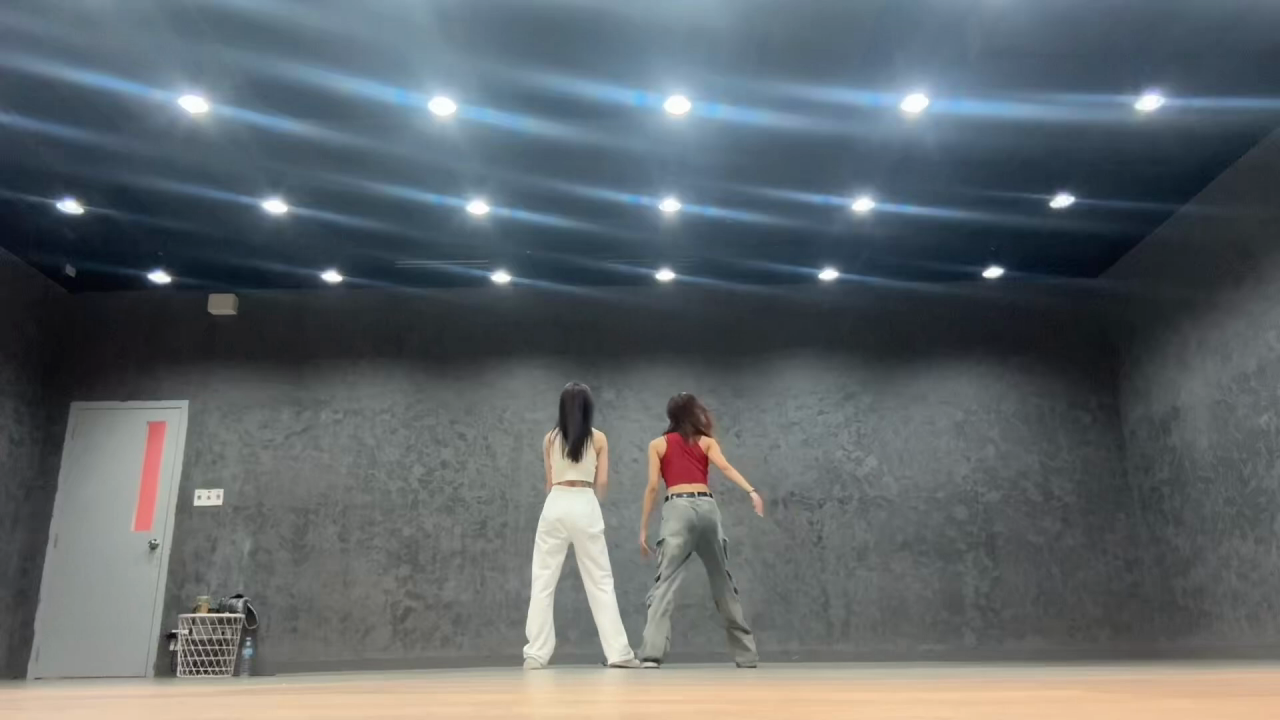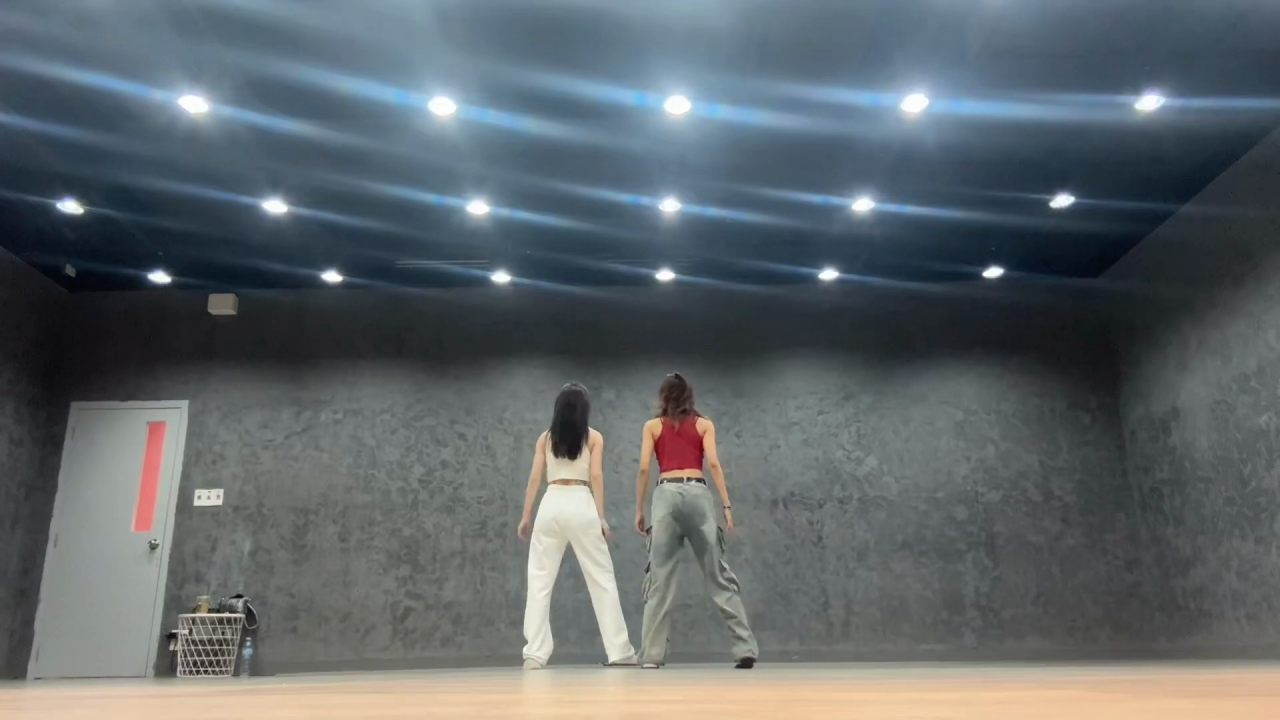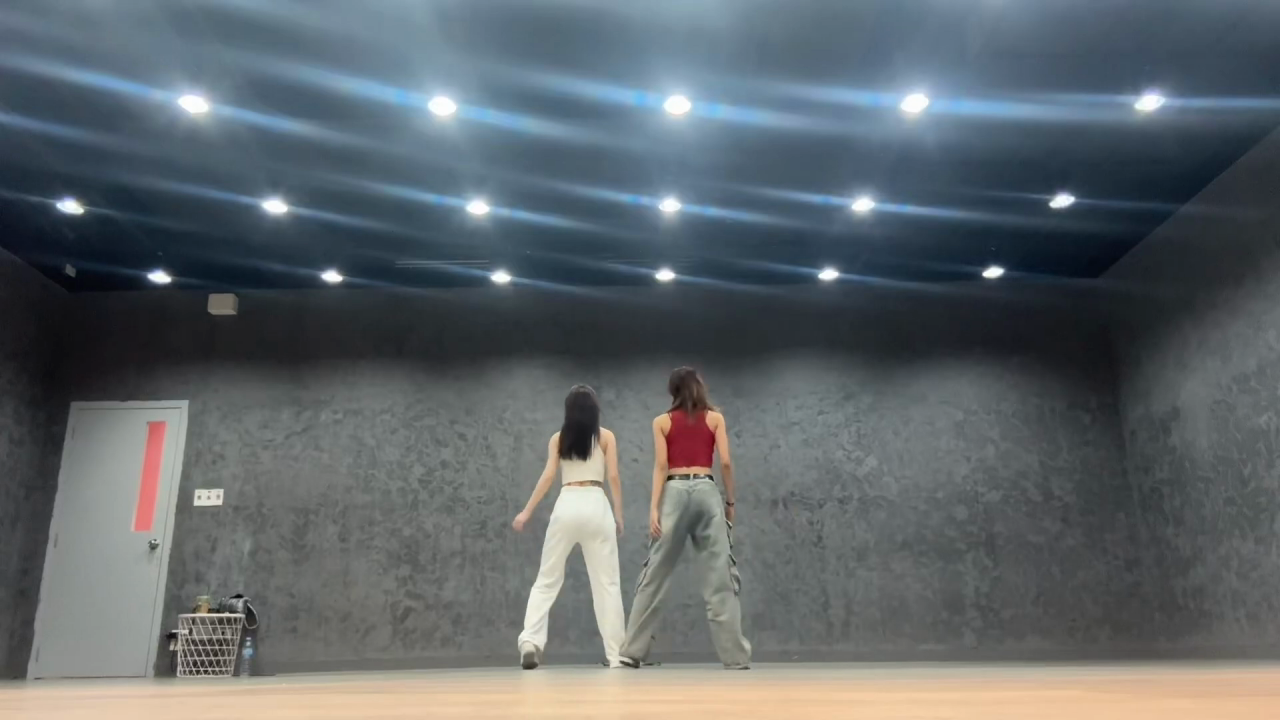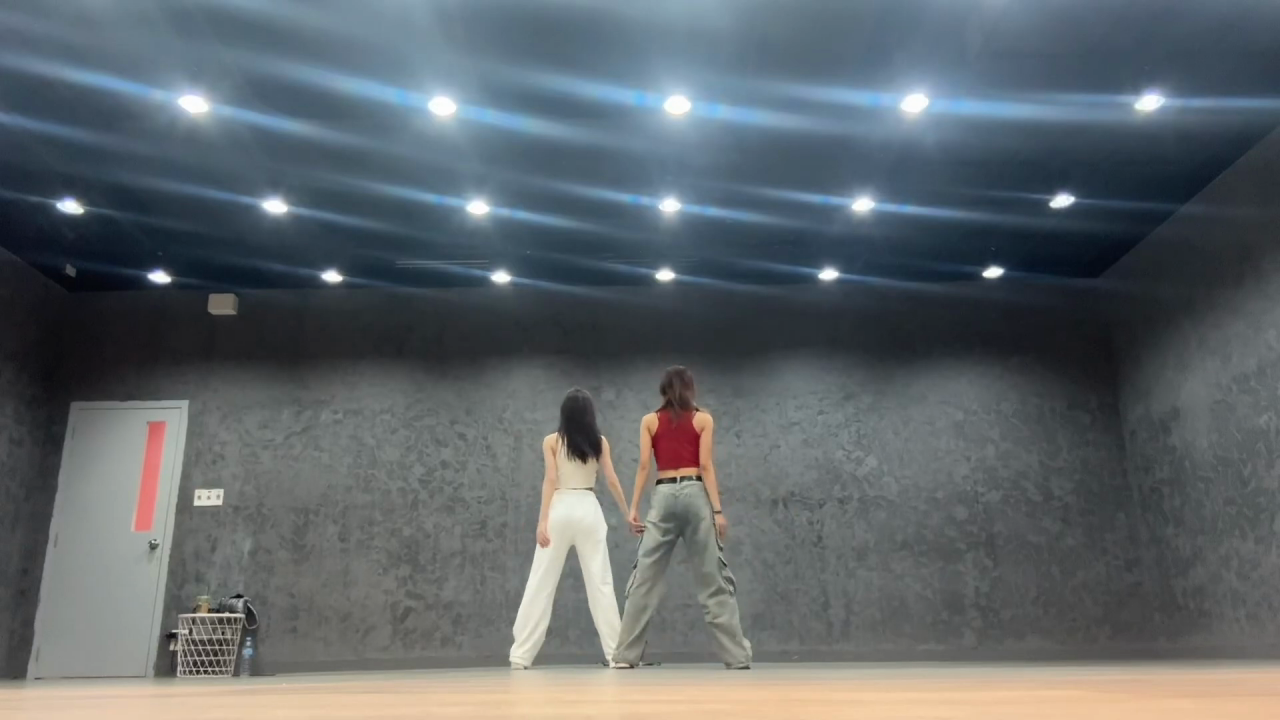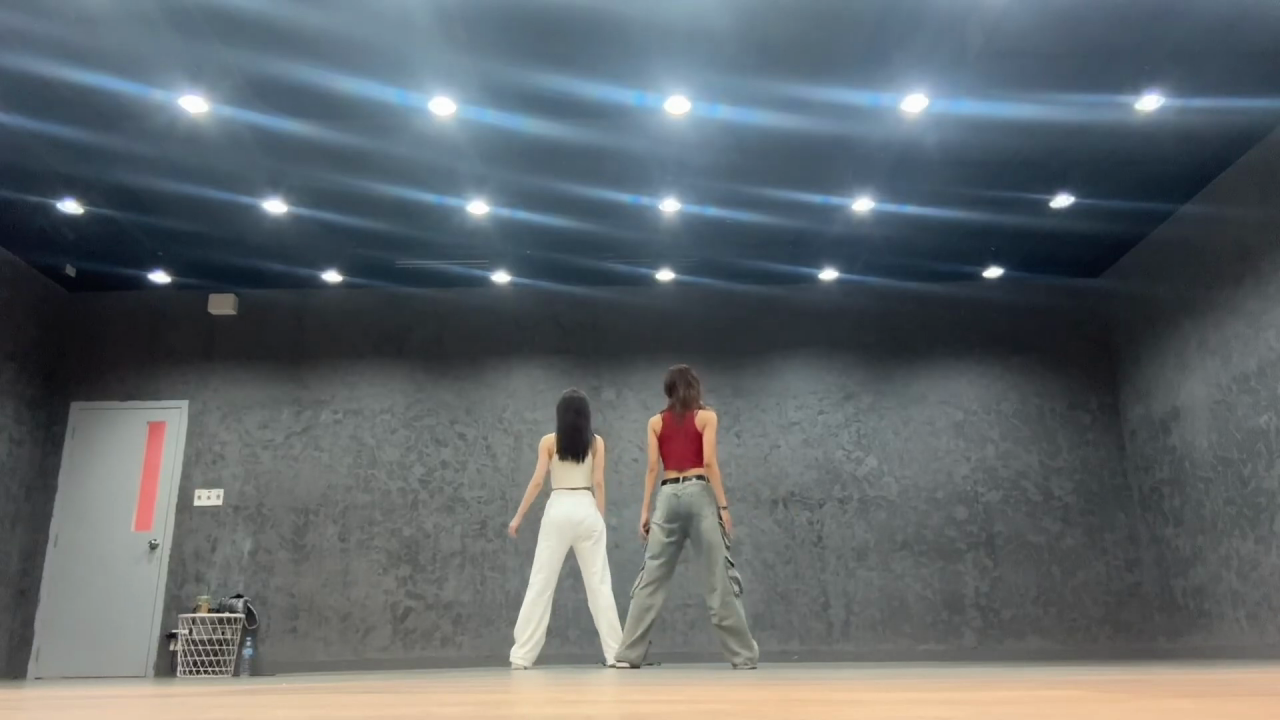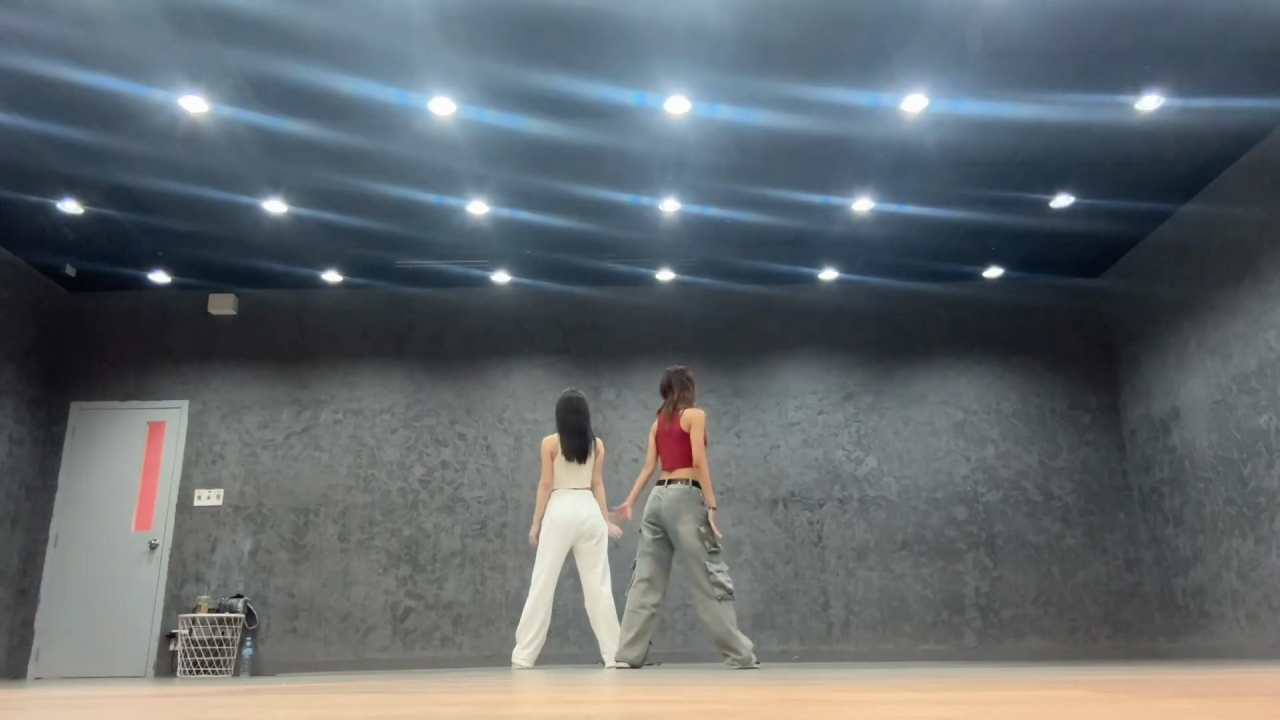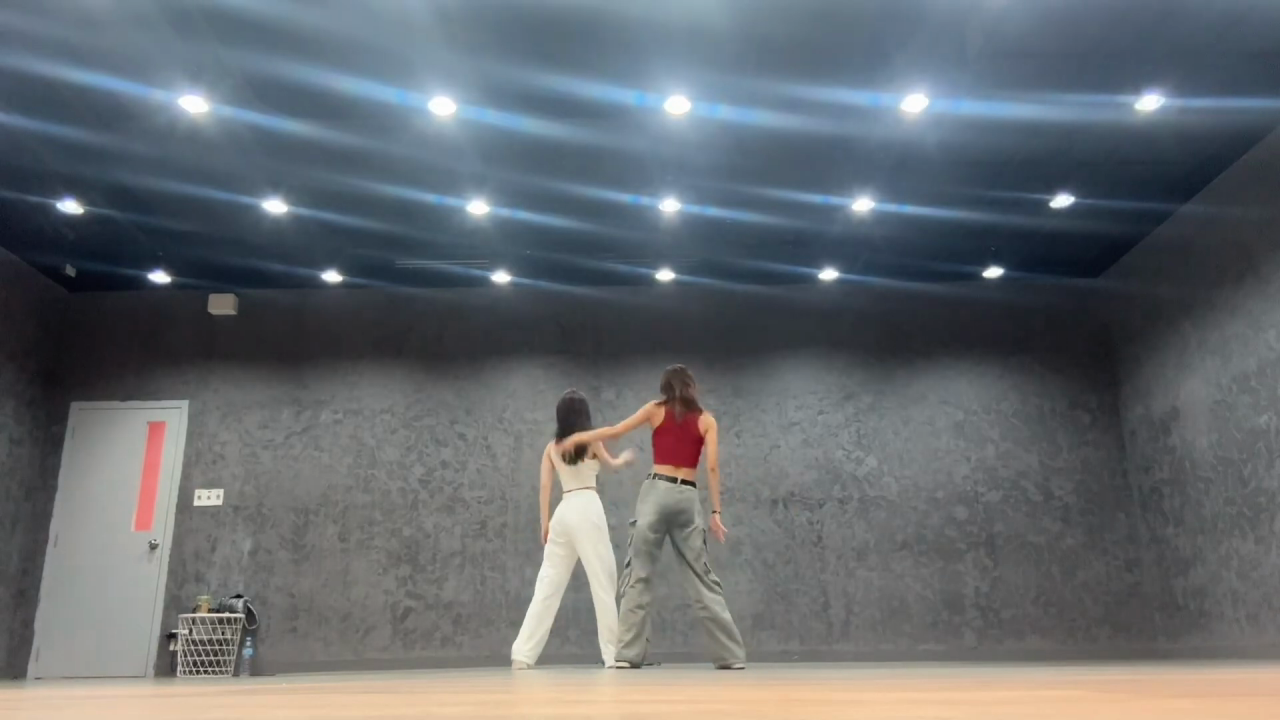
dt=0.3s
person 1, frame 1
left shoulder: (657, 444)
right shoulder: (706, 442)
left elbow: (652, 486)
right elbow: (725, 468)
left wrist: (644, 529)
right wrist: (752, 492)
left hip: (676, 510)
right hip: (707, 508)
left knee: (665, 585)
right knee: (722, 586)
left ankle: (652, 652)
right ankle: (745, 654)
person 1, frame 2
left shoulder: (653, 426)
right shoulder: (704, 424)
left elbow: (644, 469)
right elbow: (714, 464)
left wrist: (640, 510)
right wrist: (726, 506)
left hip: (666, 496)
right hip: (698, 495)
left knee: (660, 577)
right knee: (717, 574)
left ankle: (652, 655)
right ankle: (743, 649)
person 1, frame 3
left shoulder: (662, 422)
right shoulder: (715, 418)
left elbow: (661, 467)
right elbow: (725, 462)
left wrist: (654, 509)
right wrist: (730, 501)
left hip: (675, 493)
right hip: (707, 492)
left knee: (655, 574)
right knee: (720, 576)
left ankle: (632, 650)
right ankle: (734, 656)
person 1, frame 4
left shoulder: (650, 421)
right shoulder: (703, 419)
left elbow: (644, 466)
right elbow: (706, 466)
left wrist: (633, 507)
right wrist: (718, 510)
left hip: (663, 496)
right hip: (695, 495)
left knee: (645, 577)
right knee: (714, 578)
left ankle: (625, 655)
right ankle: (737, 655)
person 1, frame 5
left shoulder: (656, 422)
right shoulder: (707, 417)
left elbow: (653, 468)
right elbow: (710, 463)
left wrist: (645, 510)
right wrist: (723, 506)
left hip: (668, 497)
right hip: (699, 494)
left knee: (651, 577)
right knee: (719, 578)
left ankle: (628, 654)
right ankle: (743, 655)
person 1, frame 6
left shoulder: (659, 421)
right shoulder: (695, 415)
left elbow: (649, 466)
right elbow: (699, 463)
left wrist: (629, 502)
right wrist: (711, 506)
left hip: (658, 499)
right hip: (685, 498)
left knee: (646, 581)
right knee: (709, 578)
left ankle: (628, 654)
right ankle: (740, 655)
person 1, frame 7
left shoulder: (655, 410)
right shoulder: (706, 420)
left elbow: (616, 432)
right elbow: (712, 467)
left wrist: (580, 437)
right wrist: (716, 511)
left hip: (656, 492)
right hip: (686, 498)
left knee: (639, 575)
right knee: (702, 577)
left ankle: (627, 654)
right ankle: (731, 654)
person 2, frame 1
left shoulder: (551, 438)
right shoulder: (598, 438)
left elbow: (549, 482)
right elbow: (602, 482)
left hip: (555, 506)
right hip: (585, 506)
left knee: (543, 582)
right knee: (600, 582)
left ankle: (536, 654)
right ankle: (618, 652)
person 2, frame 2
left shoulder: (546, 437)
right shoulder: (594, 437)
left elbow: (534, 478)
right elbow: (596, 478)
left wrist: (526, 517)
right wrist: (601, 516)
left hip: (552, 503)
right hip: (580, 504)
left knee: (541, 583)
right knee: (601, 578)
left ankle: (535, 654)
right ankle: (619, 651)
person 2, frame 3
left shoulder: (559, 438)
right shoulder: (606, 436)
left elbow: (548, 476)
right elbow: (613, 477)
left wrist: (527, 512)
right wrist: (618, 515)
left hip: (567, 505)
right hip: (596, 505)
left knee: (547, 580)
right knee: (607, 583)
left ankle: (531, 642)
right ankle: (617, 654)
person 2, frame 4
left shoulder: (552, 441)
right shoulder: (600, 441)
left elbow: (550, 482)
right elbow: (612, 480)
left wrist: (543, 520)
right wrist: (628, 514)
left hip: (560, 510)
right hip: (589, 510)
left knee: (540, 584)
right knee: (601, 584)
left ankle: (521, 655)
right ankle: (617, 653)
person 2, frame 5
left shoulder: (549, 441)
right shoulder: (596, 442)
left elbow: (538, 481)
right elbow: (598, 482)
left wrist: (518, 517)
right wrist: (601, 516)
left hip: (558, 510)
right hip: (587, 510)
left knee: (541, 583)
right knee: (599, 584)
left ankle: (522, 655)
right ankle: (616, 653)
person 2, frame 6
left shoulder: (550, 443)
right shoulder: (596, 443)
left elbow: (545, 485)
right elbow: (597, 485)
left wrist: (536, 523)
right wrist: (608, 520)
left hip: (559, 511)
right hip: (588, 511)
left knee: (542, 584)
right knee: (598, 585)
left ankle: (524, 655)
right ankle: (613, 654)
person 2, frame 7
left shoulder: (552, 447)
right shoulder: (592, 442)
left elbow: (545, 485)
right elbow: (611, 464)
left wrist: (544, 523)
right wrist: (624, 457)
left hip: (564, 513)
right hip: (587, 510)
left knee: (548, 585)
right knee: (603, 585)
left ankle: (523, 653)
right ankle: (613, 654)
